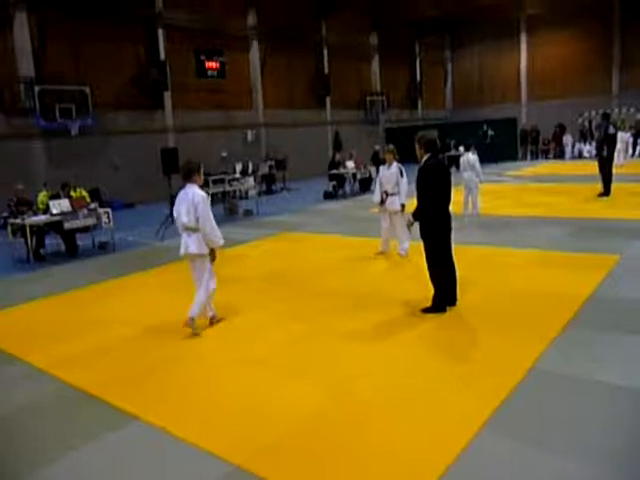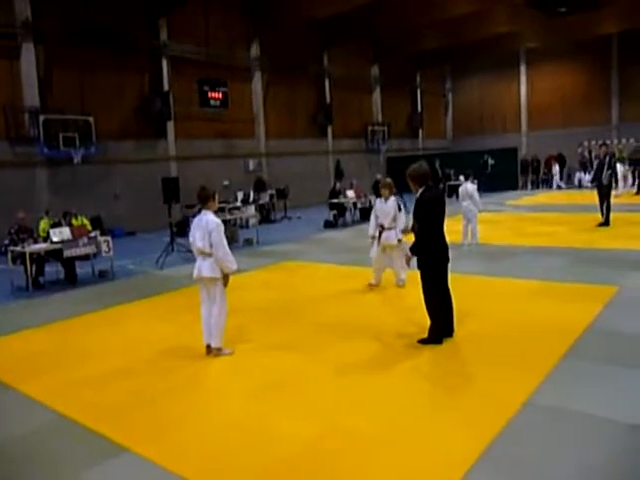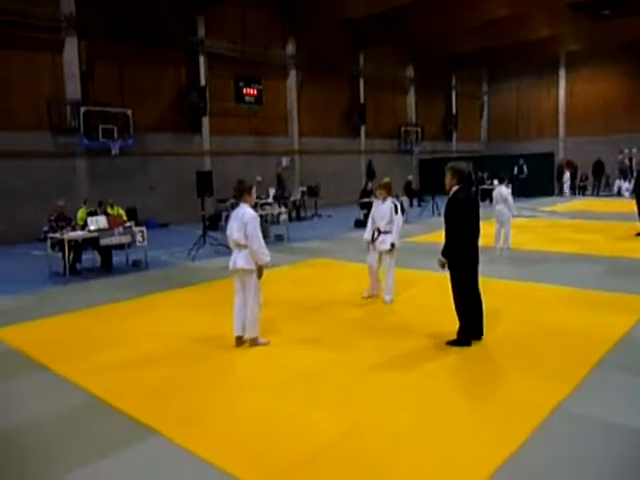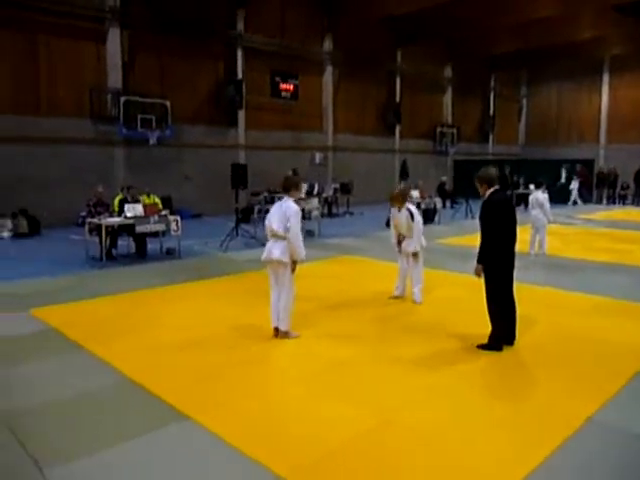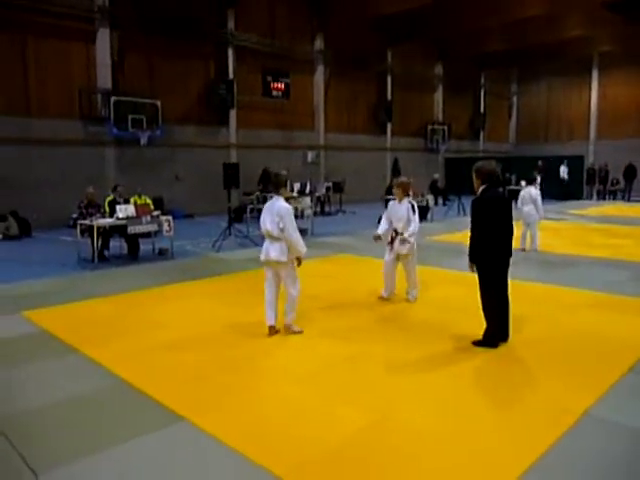
dt=1s
person 1, frame 1
left shoulder: (427, 168)
right shoulder: (441, 164)
left elbow: (426, 199)
left wrist: (414, 217)
left hip: (432, 221)
right hip: (442, 218)
left knee: (435, 263)
right knee: (445, 259)
left ankle: (440, 303)
right ankle: (450, 298)
person 1, frame 2
left shoulder: (424, 199)
right shoulder: (436, 192)
left elbow: (424, 232)
left wrist: (412, 251)
right wrist: (414, 227)
left hip: (430, 252)
right hip: (440, 249)
left knee: (432, 294)
right knee: (442, 290)
left ankle: (436, 334)
right ankle: (447, 329)
person 1, frame 3
left shoulder: (456, 199)
right shoulder: (469, 195)
left elbow: (454, 231)
left wrist: (444, 254)
left hip: (460, 254)
right hip: (471, 251)
left knee: (461, 295)
right knee: (472, 292)
left ankle: (465, 336)
right ankle: (476, 331)
person 1, frame 4
left shoulder: (490, 203)
right shoulder: (506, 199)
left elbow: (487, 236)
left wrist: (481, 261)
left hip: (495, 258)
right hip: (507, 256)
left knee: (495, 299)
right knee: (506, 296)
left ankle: (496, 340)
right ankle: (508, 336)
person 1, frame 5
left shoulder: (480, 201)
right shoulder: (502, 197)
left elbow: (476, 233)
right elbow: (508, 227)
left wrist: (472, 258)
right wrist: (507, 249)
left hip: (487, 256)
right hip: (503, 253)
left knee: (489, 296)
right knee: (501, 293)
left ankle: (492, 337)
right ankle: (503, 333)
person 2, frame 1
left shoulder: (181, 196)
right shoulder: (200, 196)
left elbow: (178, 220)
right elbow: (206, 224)
right wrist: (214, 245)
left hip: (187, 241)
right hip: (199, 242)
left knee: (202, 280)
right knee: (207, 283)
left ankle: (211, 315)
right ankle: (192, 317)
person 2, frame 2
left shoulder: (196, 221)
right shoulder: (214, 222)
left elbow: (194, 245)
right elbow: (220, 249)
right wrist: (227, 270)
left hip: (201, 267)
right hip: (214, 267)
left knee: (206, 306)
right knee: (218, 307)
left ankle: (209, 344)
right ankle: (216, 347)
person 2, frame 3
left shoulder: (235, 214)
right shoulder: (250, 215)
left elbow: (230, 238)
right elbow: (255, 242)
right wrist: (261, 263)
left hip: (236, 259)
right hip: (249, 260)
left knee: (240, 298)
right knee: (253, 299)
left ankle: (239, 336)
right ankle: (252, 337)
person 2, frame 4
left shoulder: (276, 206)
right shoulder: (293, 209)
right elbow: (294, 236)
right wrist: (296, 258)
left hip: (271, 250)
right hip: (284, 252)
left knee: (275, 289)
right knee: (286, 291)
left ankle: (276, 327)
right ankle: (284, 329)
person 2, frame 5
left shoulder: (267, 206)
right shoulder: (285, 208)
right elbow: (291, 233)
right wrist: (299, 253)
left hip: (269, 249)
right hip: (282, 251)
left knee: (270, 288)
right knee: (292, 288)
left ankle: (271, 325)
right ankle: (289, 324)
person 3, frame 1
left shoulder: (399, 168)
right shoulder: (382, 168)
left elbow: (403, 185)
right elbow: (378, 185)
left wrist: (403, 202)
right wrist: (378, 200)
left hip: (395, 200)
right hip: (385, 200)
left knee: (399, 225)
right knee: (385, 225)
left ankle: (403, 249)
right ankle: (384, 248)
person 3, frame 2
left shoulder: (396, 203)
right shoulder: (378, 202)
left elbow: (401, 220)
right elbow: (374, 217)
left wrist: (399, 236)
right wrist: (372, 233)
left hip: (391, 234)
right hip: (380, 234)
left knee: (397, 259)
right knee: (375, 257)
left ankle: (401, 280)
right ankle: (376, 280)
person 3, frame 3
left shoulder: (394, 204)
right shoulder: (376, 203)
left elbow: (397, 224)
right elbow: (371, 220)
left wrist: (393, 242)
right wrist: (368, 237)
left hip: (387, 239)
right hip: (376, 238)
left knee: (388, 268)
right knee: (372, 264)
left ankle: (388, 296)
right ankle: (373, 291)
person 3, frame 4
left shoulder: (411, 211)
right shoulder: (394, 210)
left elbow: (417, 230)
right elbow: (393, 227)
left wrist: (416, 248)
right wrist: (397, 242)
left hip: (413, 241)
right hip: (403, 240)
left knee: (415, 269)
right knee: (402, 267)
left ankle: (417, 296)
right ankle: (399, 292)
person 3, frame 5
left shoulder: (411, 205)
right shoulder: (392, 204)
left elbow: (415, 225)
right elbow: (386, 220)
left wrist: (406, 237)
right wrist: (380, 233)
left hip: (406, 241)
right hip: (394, 240)
left knee: (410, 270)
right knee: (388, 265)
left ankle: (412, 295)
right ankle: (387, 293)
